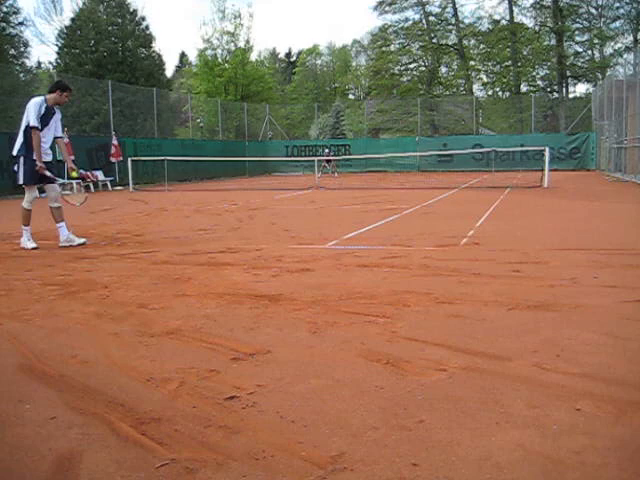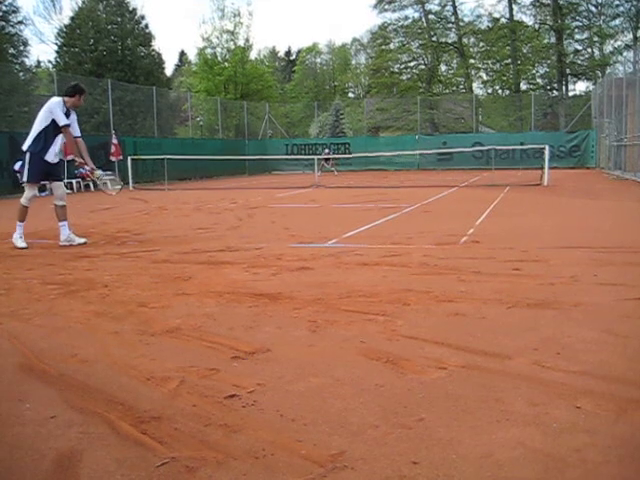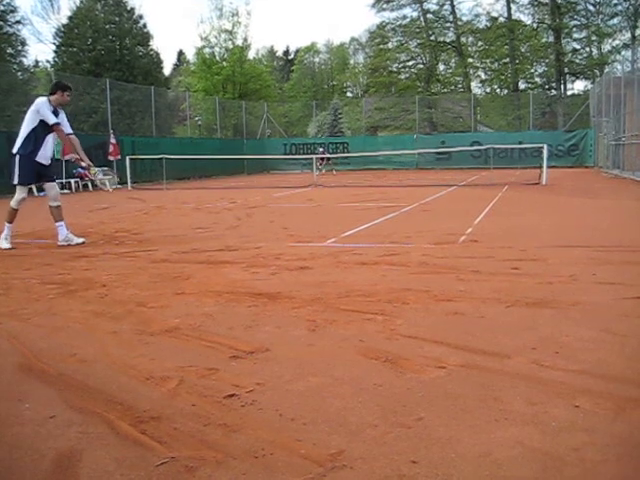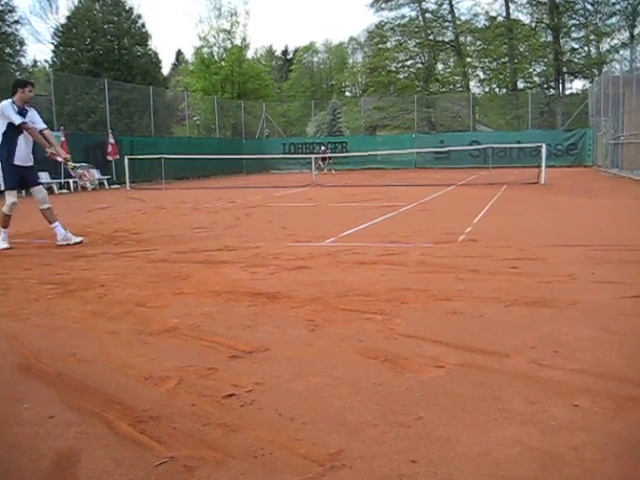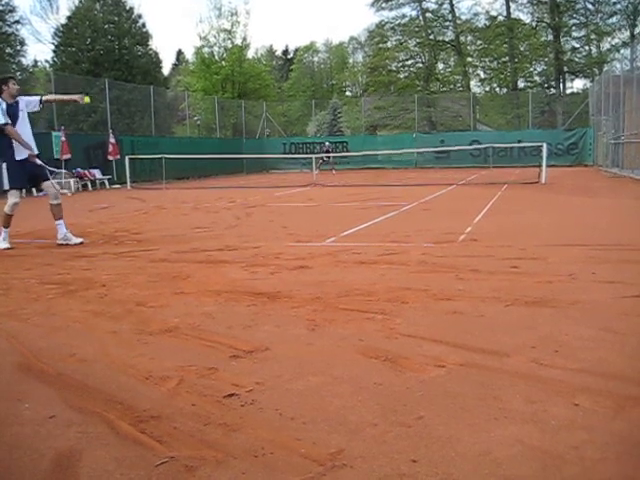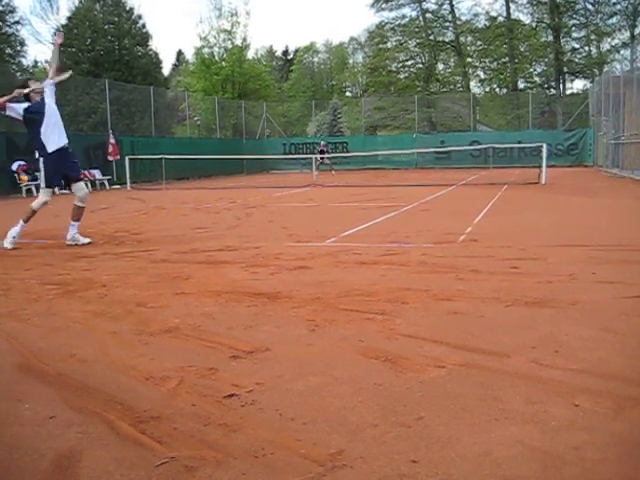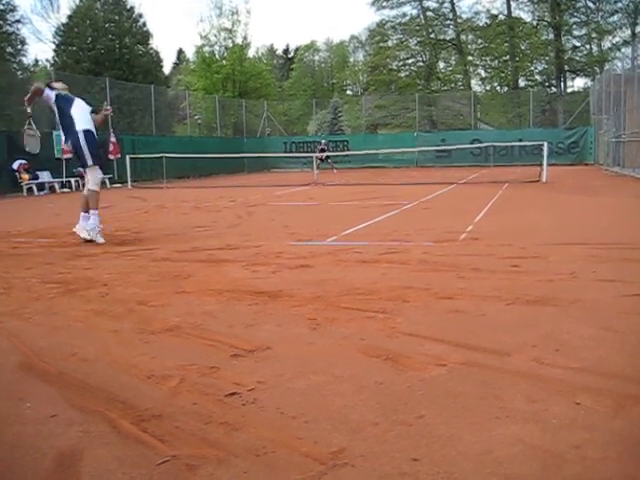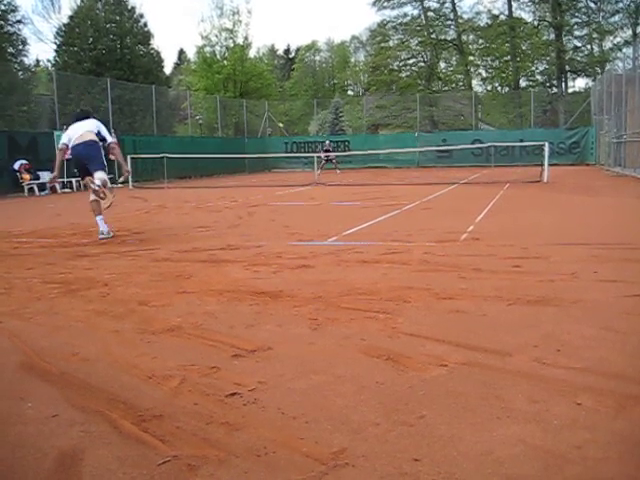
dt=0.4s
person 1, frame 1
left shoulder: (57, 113)
right shoulder: (36, 103)
left elbow: (59, 138)
right elbow: (35, 132)
left wrist: (68, 161)
right wrist: (38, 159)
left hip: (45, 158)
right hip: (28, 156)
left knee: (55, 195)
right knee: (30, 195)
left ankle: (64, 236)
right ankle: (26, 237)
person 1, frame 2
left shoulder: (72, 114)
right shoulder: (55, 103)
left elbow: (78, 139)
right elbow: (67, 133)
left wrist: (89, 162)
right wrist: (77, 157)
left hip: (53, 157)
right hip: (36, 153)
left knee: (60, 194)
right knee: (30, 193)
left ankle: (66, 235)
right ankle: (19, 233)
person 1, frame 3
left shoulder: (60, 113)
right shoulder: (41, 102)
left elbow: (71, 136)
right elbow: (58, 130)
left wrist: (85, 158)
right wrist: (73, 153)
left hip: (44, 159)
right hip: (26, 155)
left knee: (54, 194)
right knee: (21, 196)
left ankle: (64, 235)
person 1, frame 4
left shoulder: (30, 112)
left elbow: (45, 131)
right elbow: (28, 129)
left wrist: (60, 151)
right wrist: (48, 148)
left hip: (27, 162)
left knee: (42, 197)
left ankle: (61, 234)
person 1, frame 5
left shoulder: (22, 102)
left elbow: (47, 98)
left wrist: (71, 97)
right wrist: (28, 148)
left hip: (31, 159)
left knee: (53, 192)
left ankle: (63, 235)
person 1, frame 6
left shoulder: (48, 96)
right shoulder: (25, 109)
left elbow: (52, 70)
left wrist: (56, 46)
left hip: (65, 152)
right hip: (48, 156)
left knee: (82, 193)
right knee: (44, 198)
left ankle: (73, 234)
person 1, frame 7
left shoulder: (77, 101)
right shoulder: (57, 97)
left elbow: (94, 121)
right elbow: (38, 88)
left wrist: (103, 114)
right wrist: (29, 100)
right hip: (79, 136)
left knee: (93, 181)
right knee: (94, 178)
left ankle: (84, 225)
right ankle: (91, 227)
person 1, frame 8
left shoulder: (70, 129)
right shoulder: (95, 123)
left elbow: (61, 150)
right elbow: (113, 145)
left wrist: (56, 171)
right wrist: (124, 166)
left hip: (77, 153)
right hip: (92, 147)
left knee: (92, 193)
right knee: (100, 177)
left ankle: (103, 229)
right ankle: (97, 184)
